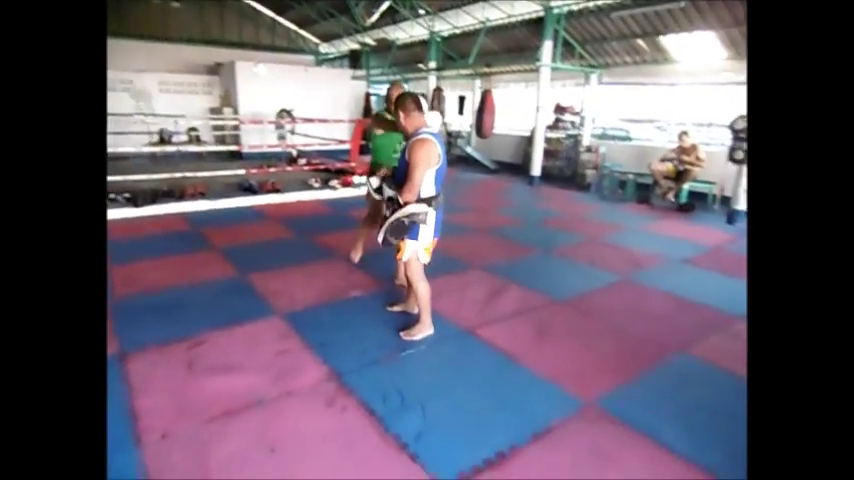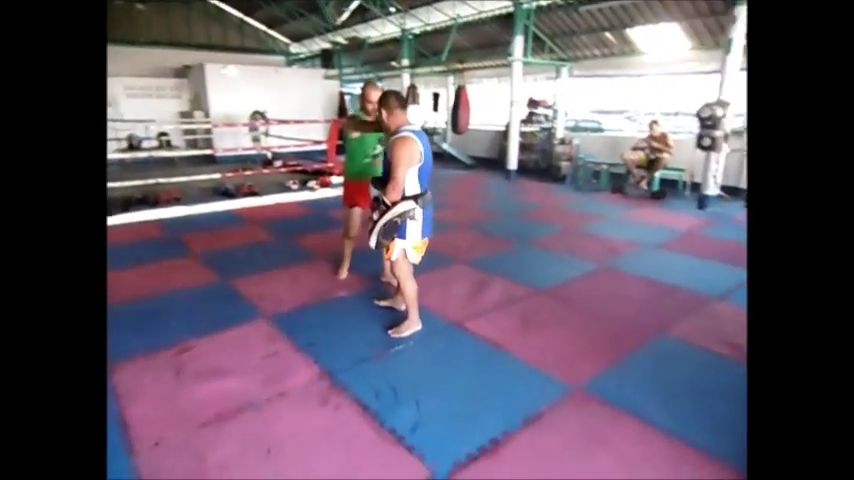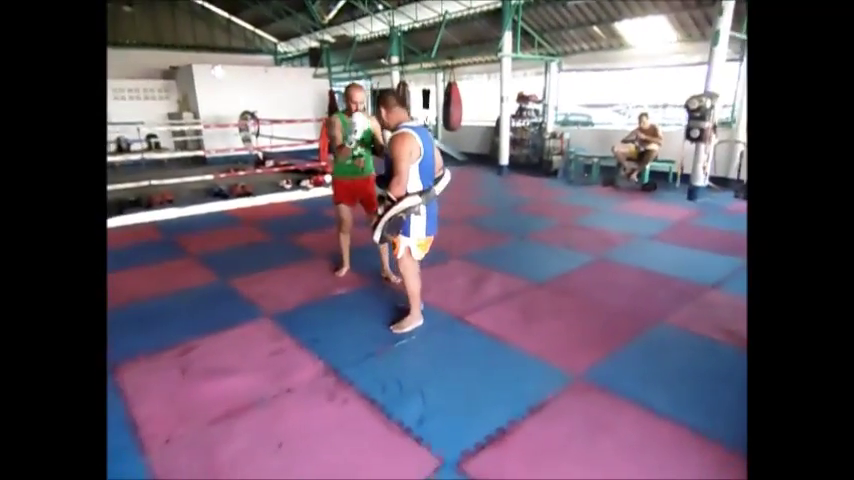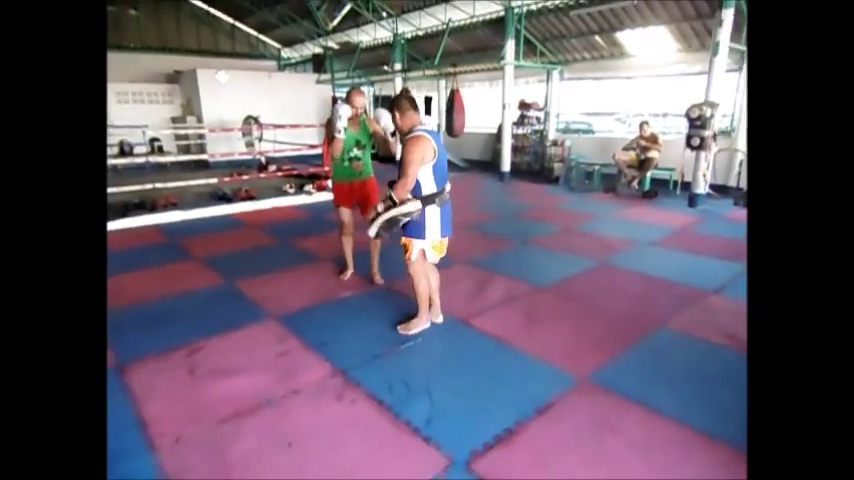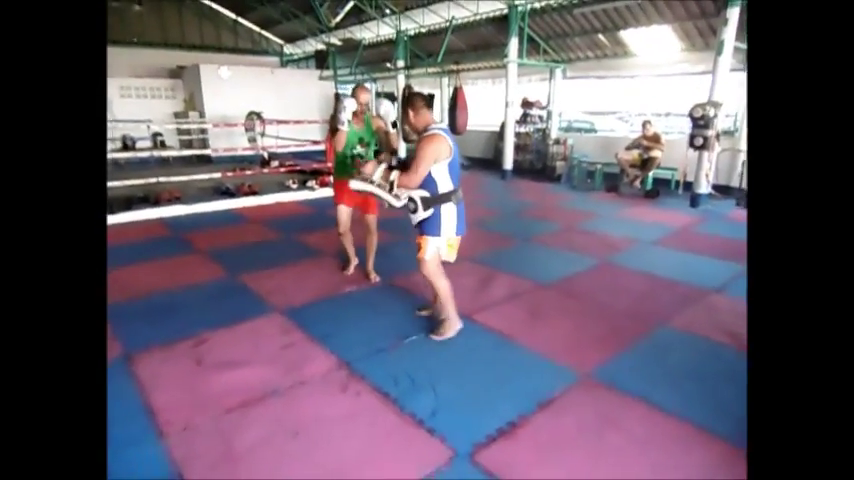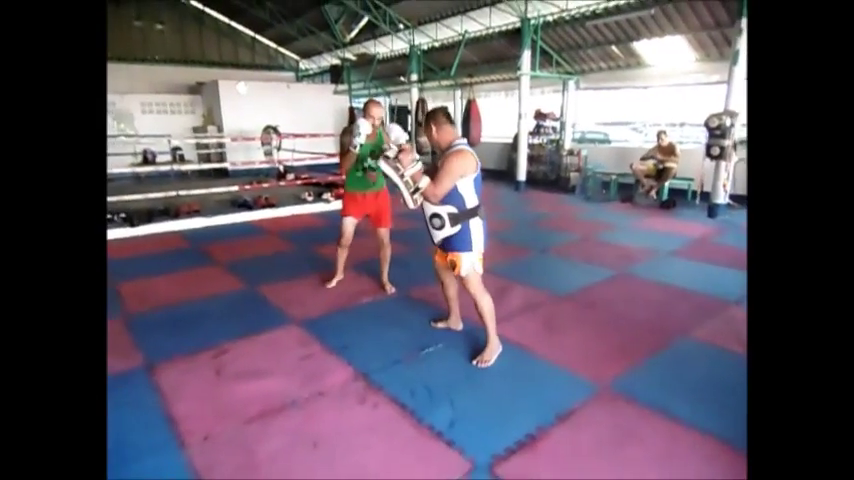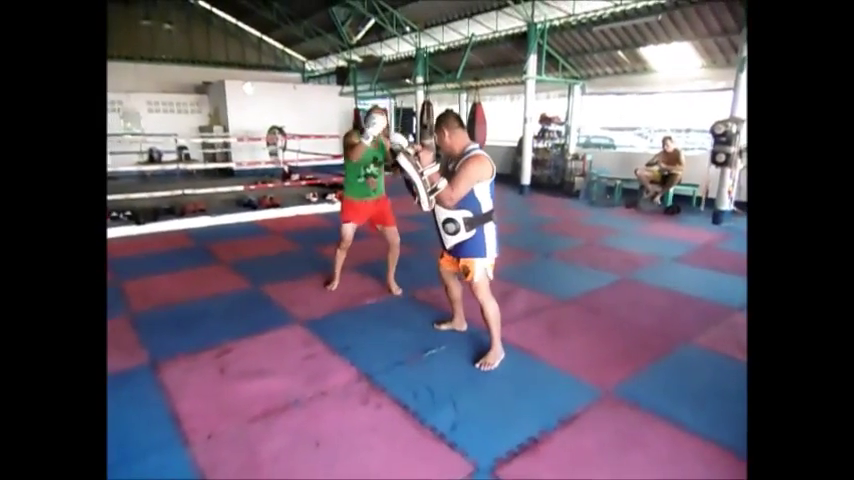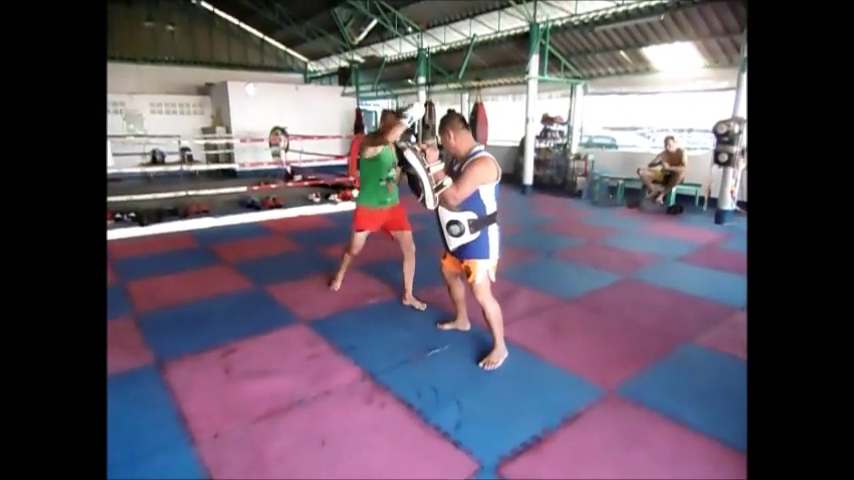
dt=0.2s
person 1, frame 1
left shoulder: (421, 144)
right shoulder: (430, 136)
left elbow: (411, 190)
left knee: (414, 269)
right knee: (411, 265)
left ankle: (425, 323)
right ankle: (411, 303)
person 1, frame 2
left shoulder: (403, 142)
right shoulder: (418, 135)
left elbow: (395, 189)
left hip: (408, 216)
right hip: (414, 211)
left knee: (401, 268)
right knee: (399, 262)
left ankle: (413, 320)
right ankle: (398, 299)
person 1, frame 3
left shoulder: (401, 138)
right shoulder: (420, 131)
left elbow: (399, 185)
right elbow: (438, 166)
left hip: (413, 212)
right hip: (422, 207)
left knee: (405, 265)
right knee: (409, 261)
left ankle: (415, 315)
right ankle: (417, 300)
person 1, frame 4
left shoulder: (416, 142)
right shoulder: (428, 137)
left elbow: (405, 185)
left hip: (427, 216)
right hip: (433, 211)
left knee: (416, 268)
right knee: (427, 264)
left ankle: (422, 317)
right ankle: (434, 311)
person 1, frame 5
left shoulder: (432, 141)
right shoulder: (439, 135)
left elbow: (412, 181)
left wrist: (378, 171)
right wrist: (391, 170)
left hip: (442, 215)
right hip: (435, 212)
left knee: (430, 268)
right knee: (429, 262)
left ankle: (452, 318)
right ankle: (439, 307)
person 1, frame 6
left shoulder: (459, 156)
right shoulder: (449, 153)
left elbow: (434, 194)
right elbow: (433, 186)
left wrist: (410, 168)
right wrist: (410, 167)
left hip: (465, 231)
right hip: (448, 230)
left knee: (473, 287)
right knee: (444, 273)
left ankle: (493, 342)
right ankle: (454, 319)
person 1, frame 7
left shoulder: (476, 161)
right shoulder: (453, 158)
left elbow: (449, 198)
right elbow: (439, 195)
left wrist: (428, 168)
right wrist: (424, 168)
left hip: (477, 237)
right hip: (456, 235)
left knee: (482, 294)
right knee: (447, 274)
left ankle: (496, 347)
right ankle: (458, 321)
person 1, frame 8
left shoulder: (482, 163)
right shoulder: (458, 159)
left elbow: (453, 198)
right elbow: (443, 195)
left wrist: (433, 166)
right wrist: (429, 166)
left hip: (480, 239)
left knee: (482, 294)
right knee: (450, 275)
left ankle: (499, 347)
right ankle: (461, 320)
person 2, frame 1
right shoulder: (379, 119)
right elbow: (394, 127)
right hip: (382, 175)
right knee: (377, 215)
left ankle: (400, 275)
right ankle: (360, 242)
person 2, frame 2
right shoulder: (354, 120)
right elbow: (369, 132)
right hip: (355, 182)
right knee: (352, 231)
left ankle: (386, 272)
right ankle: (345, 263)
person 2, frame 3
left shoulder: (371, 121)
right shoulder: (336, 122)
left elbow: (382, 150)
right elbow: (339, 156)
left wrist: (385, 148)
right wrist: (352, 138)
left hip: (367, 178)
right hip: (343, 181)
right knee: (345, 225)
left ankle: (386, 269)
right ankle: (345, 263)
person 2, frame 4
left shoulder: (370, 124)
right shoulder: (333, 123)
left elbow: (391, 150)
right elbow: (334, 154)
left wrist: (389, 133)
right wrist: (339, 130)
left hip: (366, 182)
right hip: (342, 184)
right knee: (346, 228)
left ankle: (374, 269)
right ankle: (349, 266)
person 2, frame 5
left shoulder: (373, 121)
right shoulder: (338, 119)
left elbow: (394, 144)
right elbow: (337, 148)
left wrist: (389, 124)
right wrist: (343, 123)
right hip: (344, 182)
left knee: (372, 227)
right knee: (342, 228)
left ankle: (370, 266)
right ankle: (352, 259)
person 2, frame 6
left shoulder: (383, 134)
right shoulder: (349, 133)
right elbow: (345, 165)
right wrist: (356, 142)
left hip: (378, 194)
right hip: (354, 195)
left knee: (385, 241)
right knee: (345, 240)
left ankle: (385, 278)
right ankle: (339, 273)
person 2, frame 7
left shoulder: (384, 142)
right shoulder: (351, 138)
right elbow: (352, 157)
right wrist: (368, 136)
left hip: (378, 200)
right hip: (354, 201)
left knee: (394, 240)
right knee: (345, 244)
left ankle: (391, 281)
right ankle: (336, 278)
person 2, frame 8
left shoulder: (394, 147)
right shoulder: (371, 141)
right elbow: (388, 138)
right wrist: (407, 118)
left hip: (392, 207)
right hip: (368, 209)
left knee: (409, 249)
right knee: (354, 250)
left ankle: (408, 295)
right ankle: (340, 274)
